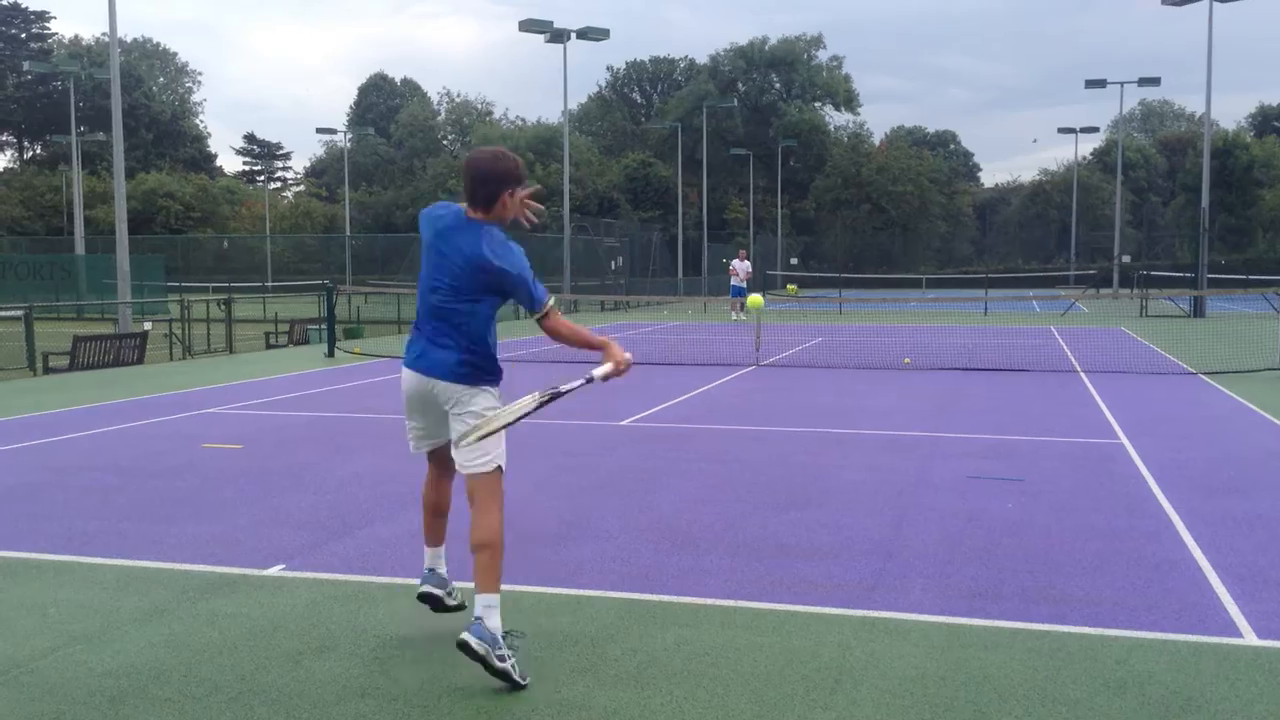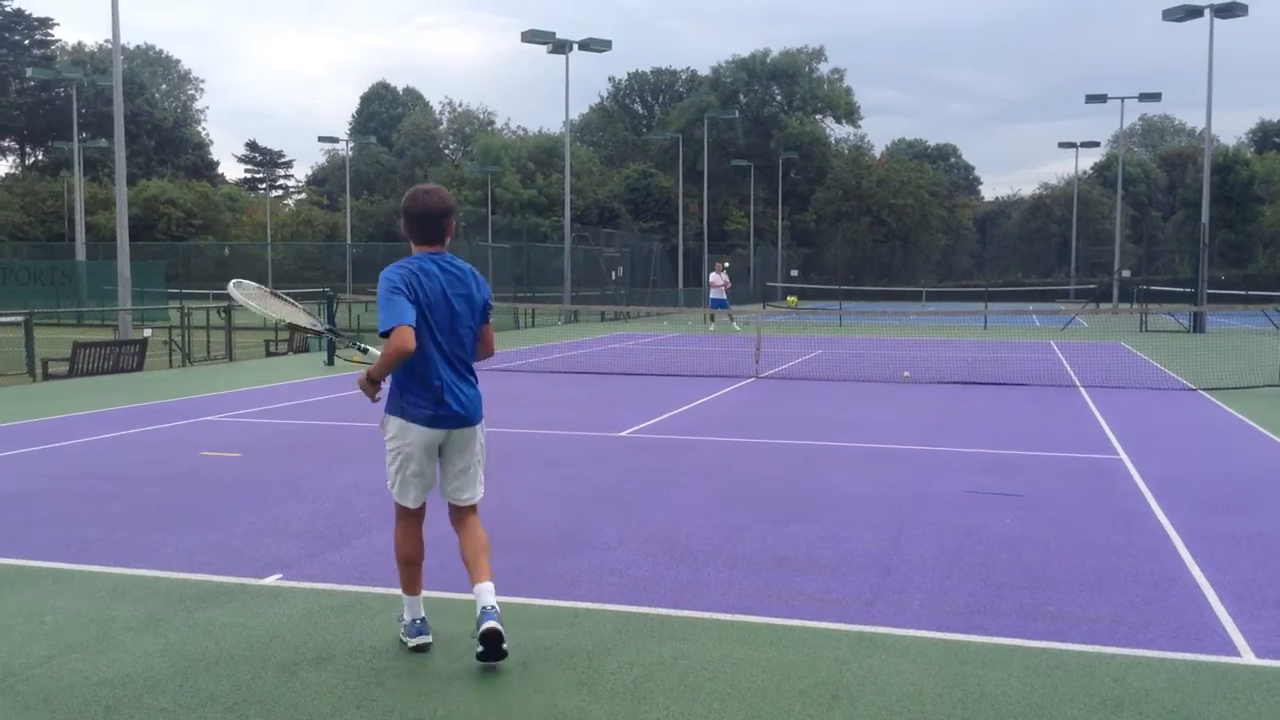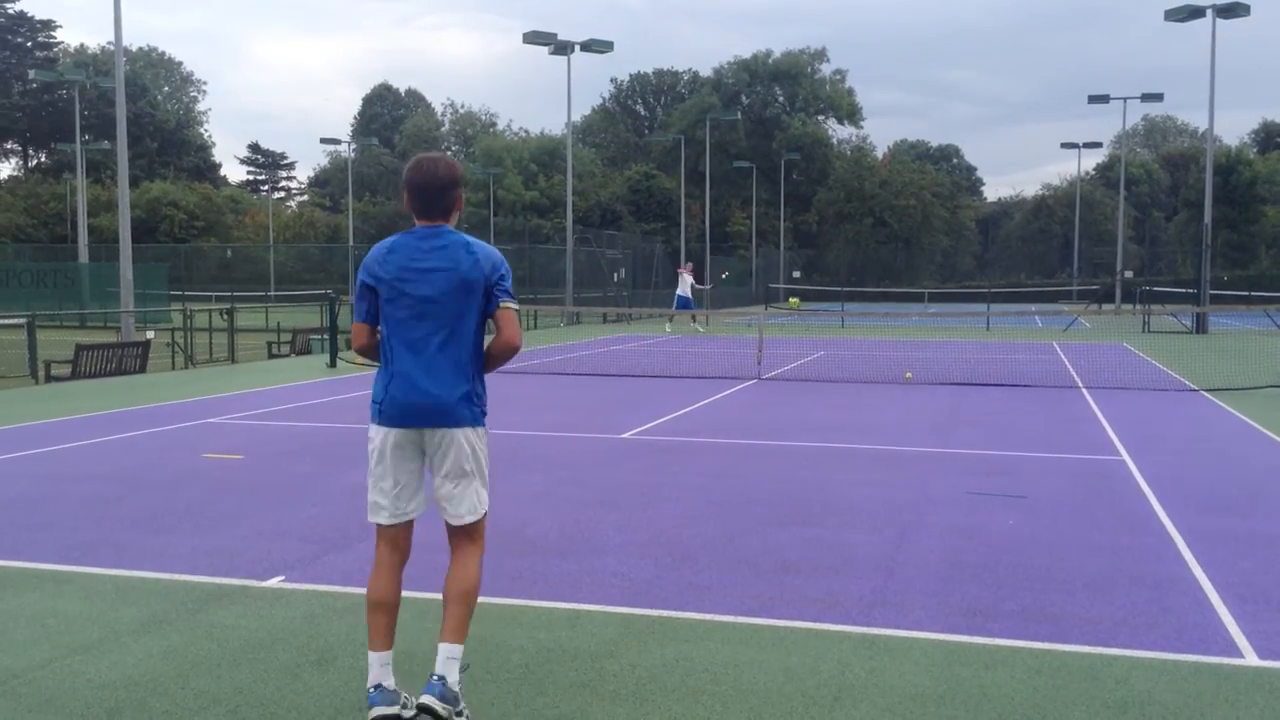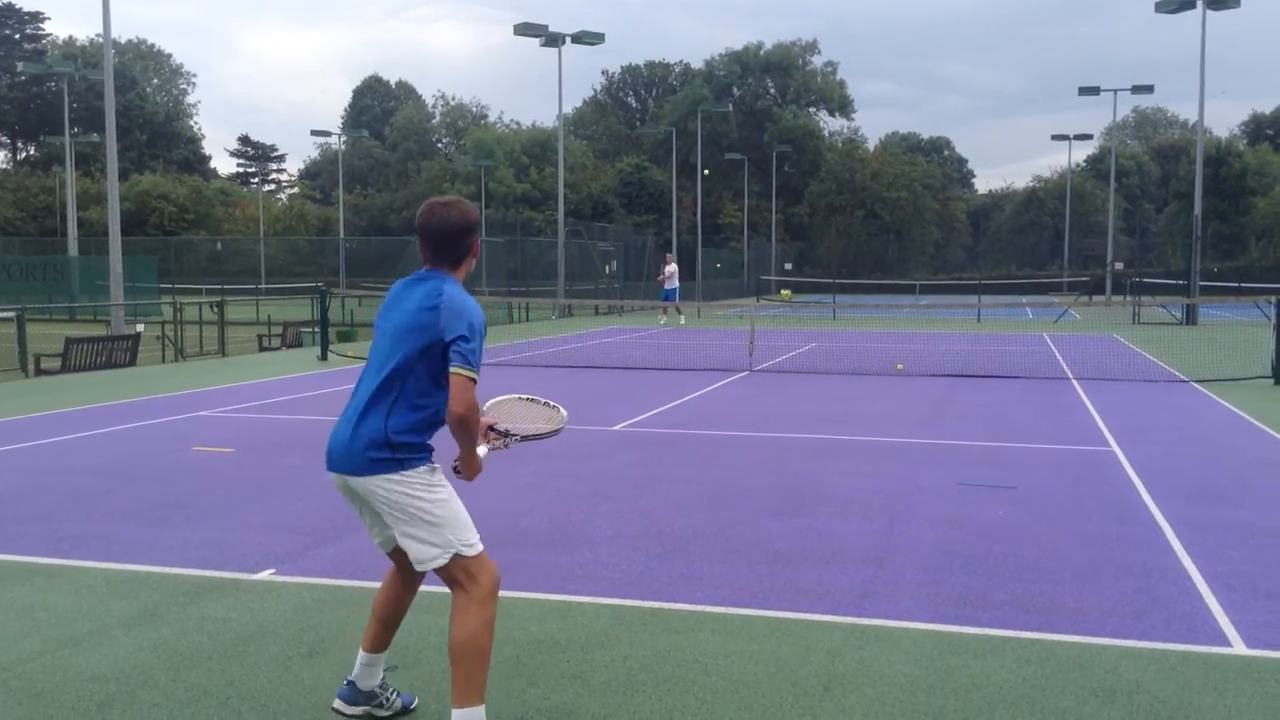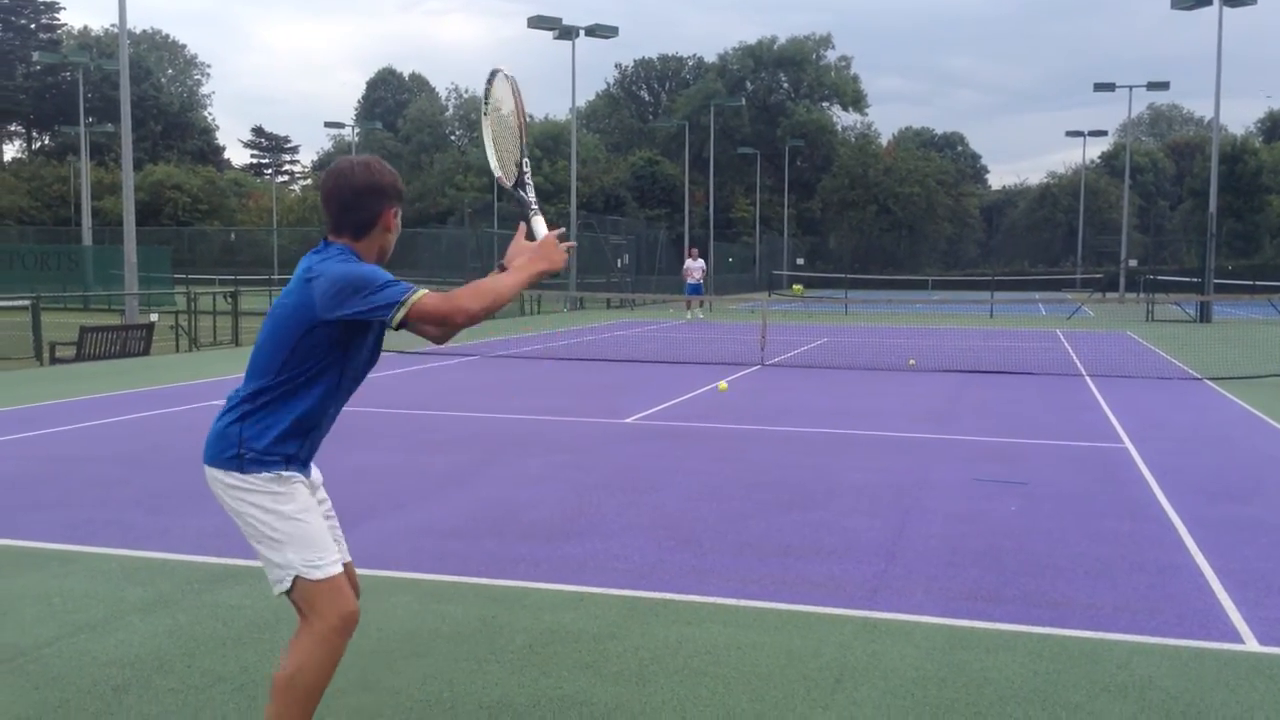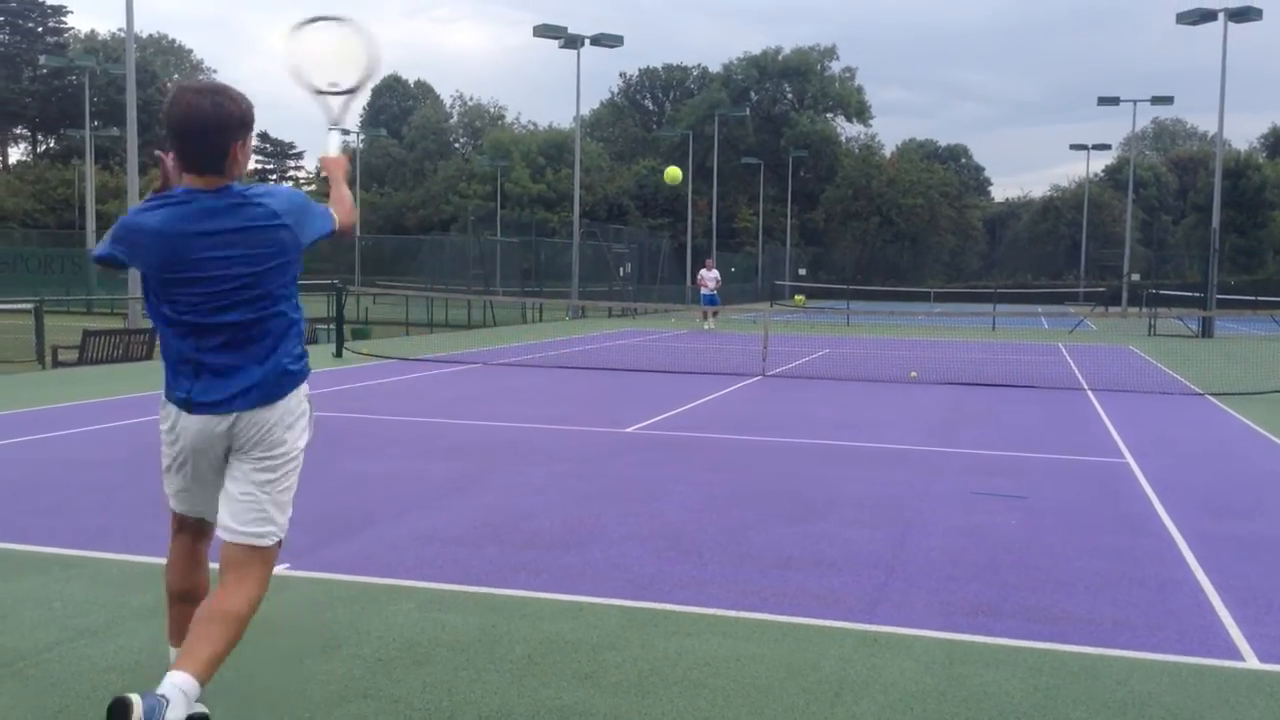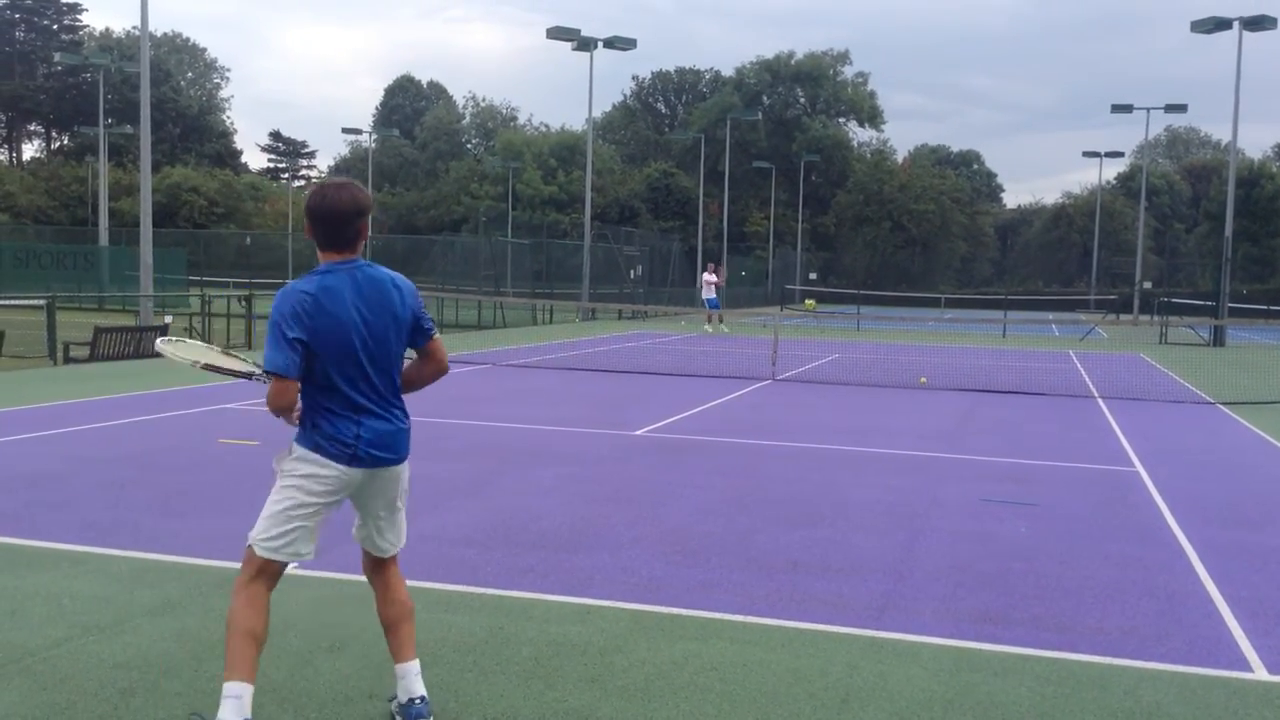
dt=0.7s
person 1, frame 1
left shoulder: (438, 218)
right shoulder: (503, 257)
right elbow: (553, 325)
left wrist: (502, 205)
right wrist: (607, 346)
left hip: (417, 371)
right hip: (466, 380)
left knee: (441, 467)
right knee: (486, 500)
left ankle: (434, 575)
right ankle: (486, 627)
person 1, frame 2
left shoulder: (397, 277)
right shoulder: (474, 279)
left elbow: (402, 344)
right elbow: (485, 348)
left wrist: (372, 376)
left hip: (411, 414)
right hip: (465, 414)
left knee: (409, 517)
right knee: (466, 516)
left ankle: (416, 619)
right ankle: (488, 612)
person 1, frame 3
left shoulder: (380, 258)
right shoulder: (486, 259)
left elbow: (362, 342)
right elbow: (510, 341)
left hip: (394, 412)
right hip: (457, 414)
left knee: (390, 547)
right knee: (467, 543)
person 1, frame 4
left shoulder: (400, 293)
right shoulder: (463, 310)
right elbow: (459, 406)
left wrist: (467, 420)
right wrist: (470, 457)
left hip: (347, 455)
right hip: (389, 461)
left knee: (411, 562)
right knee: (478, 582)
person 1, frame 5
left shoulder: (343, 269)
right shoulder: (340, 277)
left elbow: (437, 326)
right elbow: (450, 311)
left wrist: (508, 270)
right wrist: (532, 270)
left hip: (284, 459)
right hip: (254, 465)
left knee: (341, 595)
right knee: (333, 613)
person 1, frame 6
left shoulder: (146, 227)
right shoulder: (282, 209)
left elbow: (110, 254)
right elbow: (342, 218)
right wrist: (338, 174)
left hip: (195, 409)
right hip: (275, 406)
left knee: (190, 535)
right knee: (247, 570)
person 1, frame 7
left shoulder: (296, 301)
right shoulder: (399, 288)
left elbow: (282, 399)
right elbow: (436, 364)
left wrist: (286, 408)
left hip: (322, 456)
right hip: (388, 452)
left knee: (255, 578)
right knee: (384, 567)
